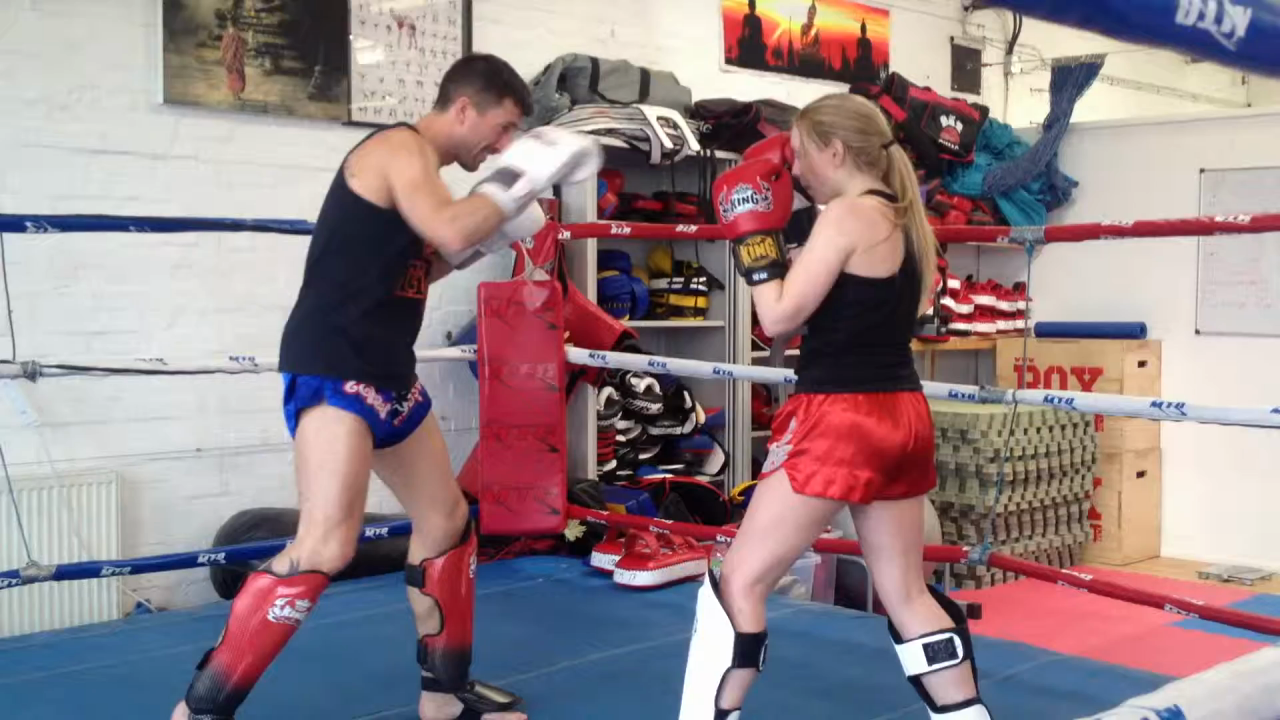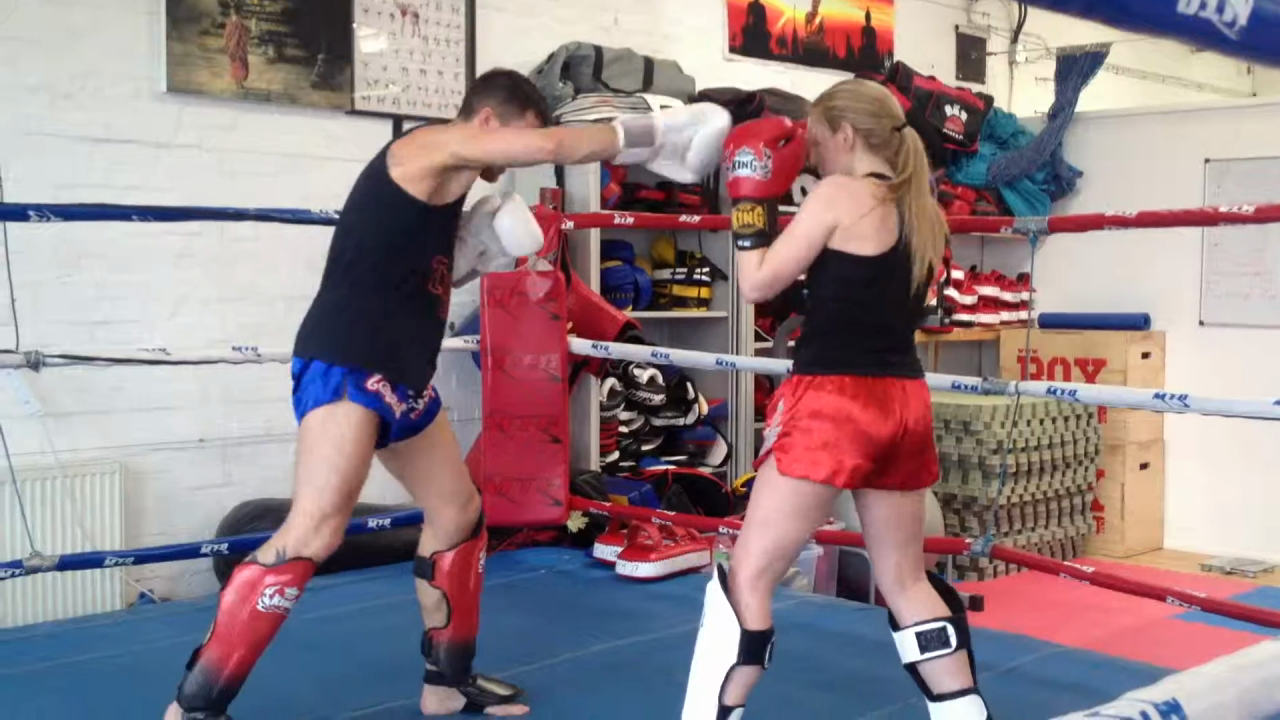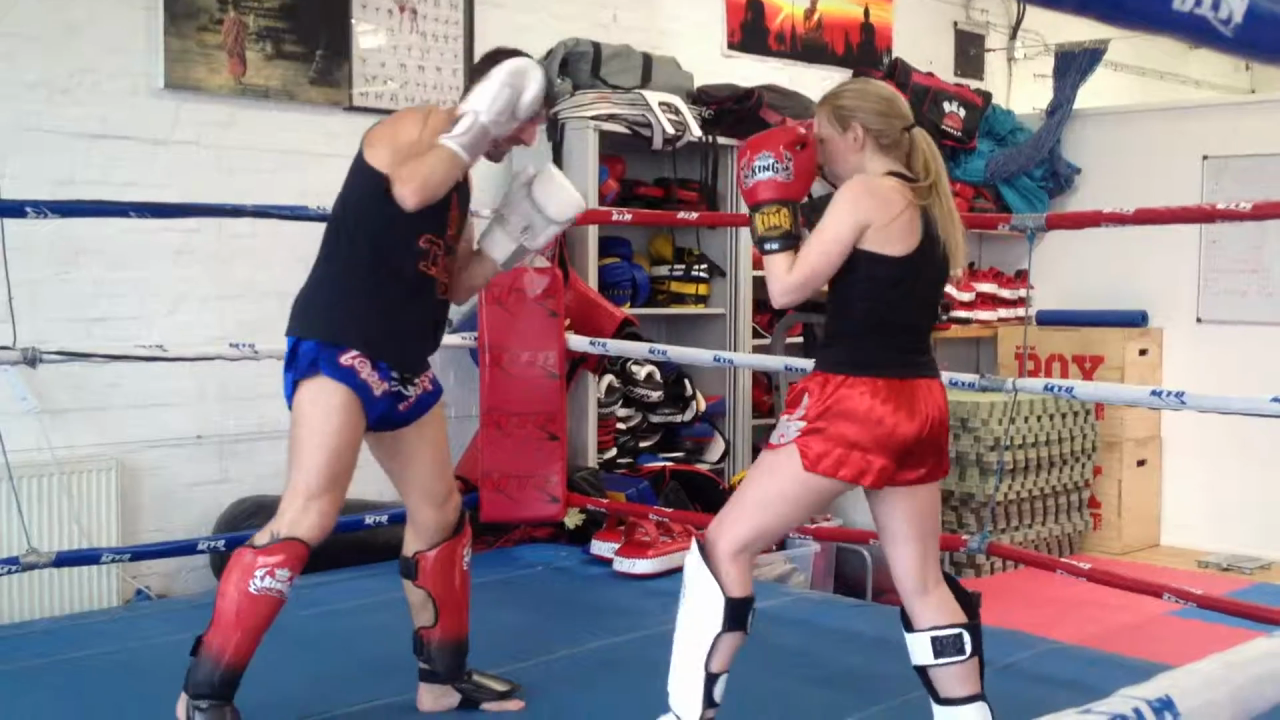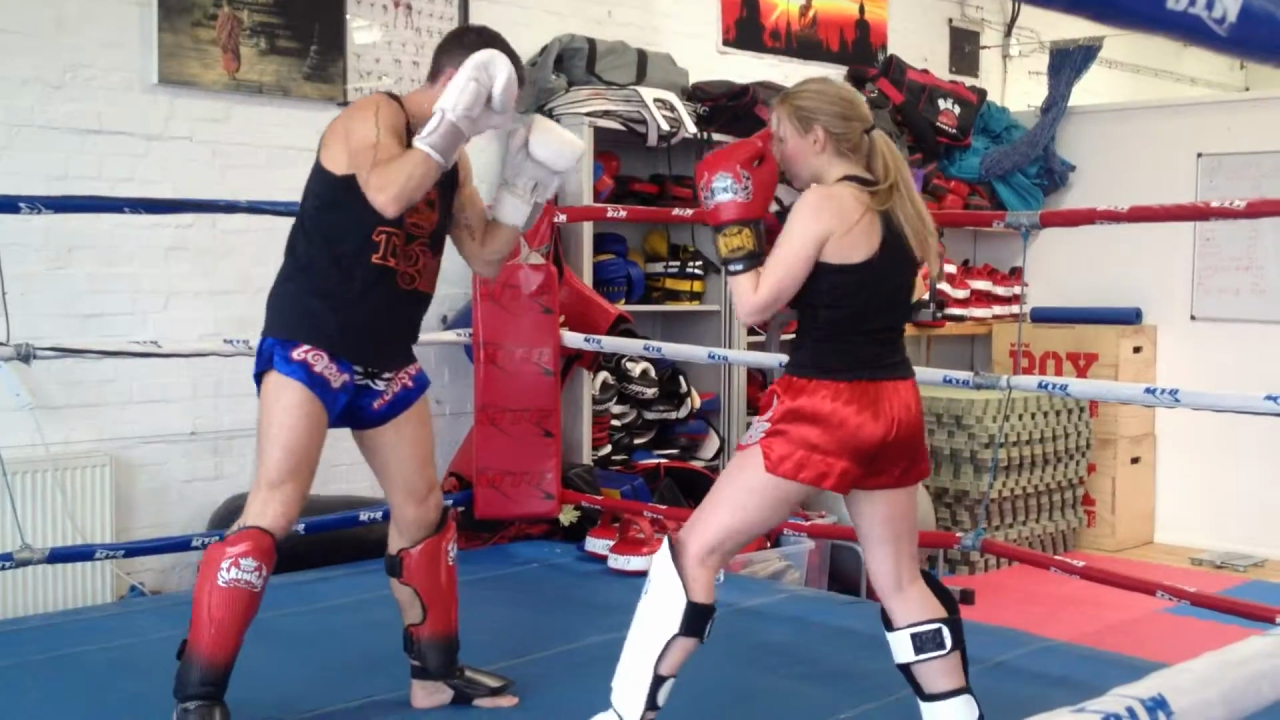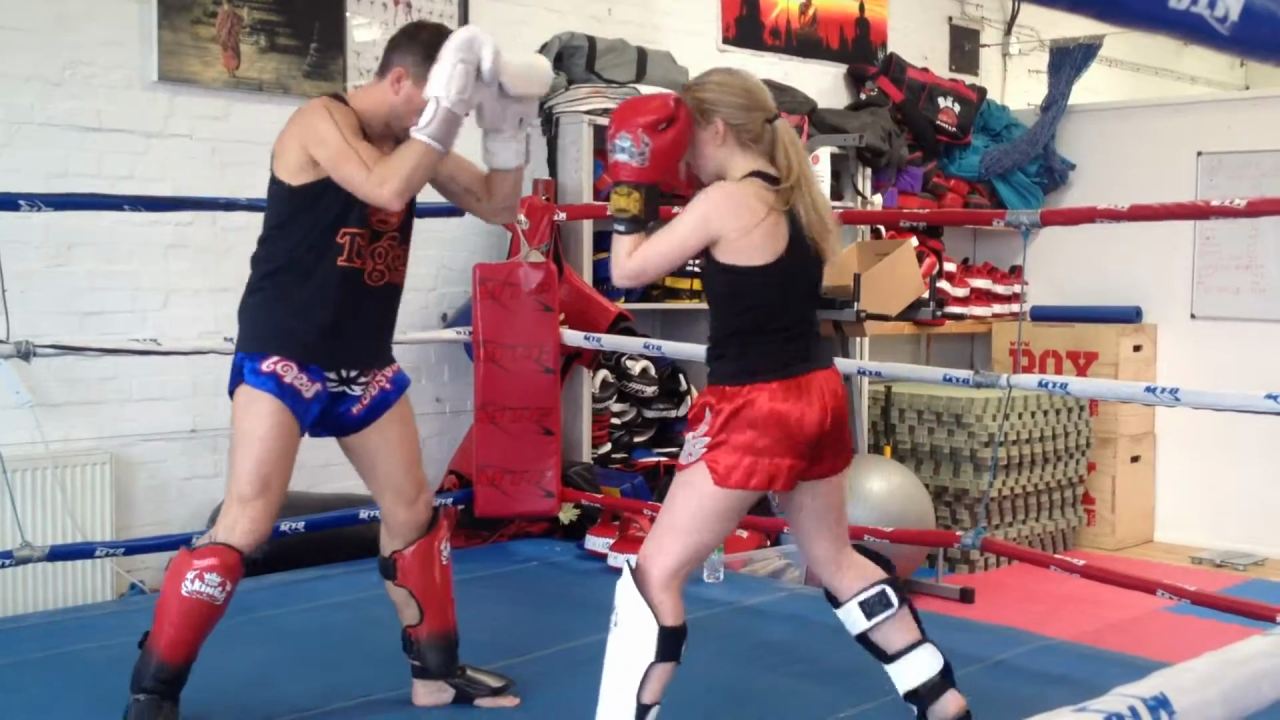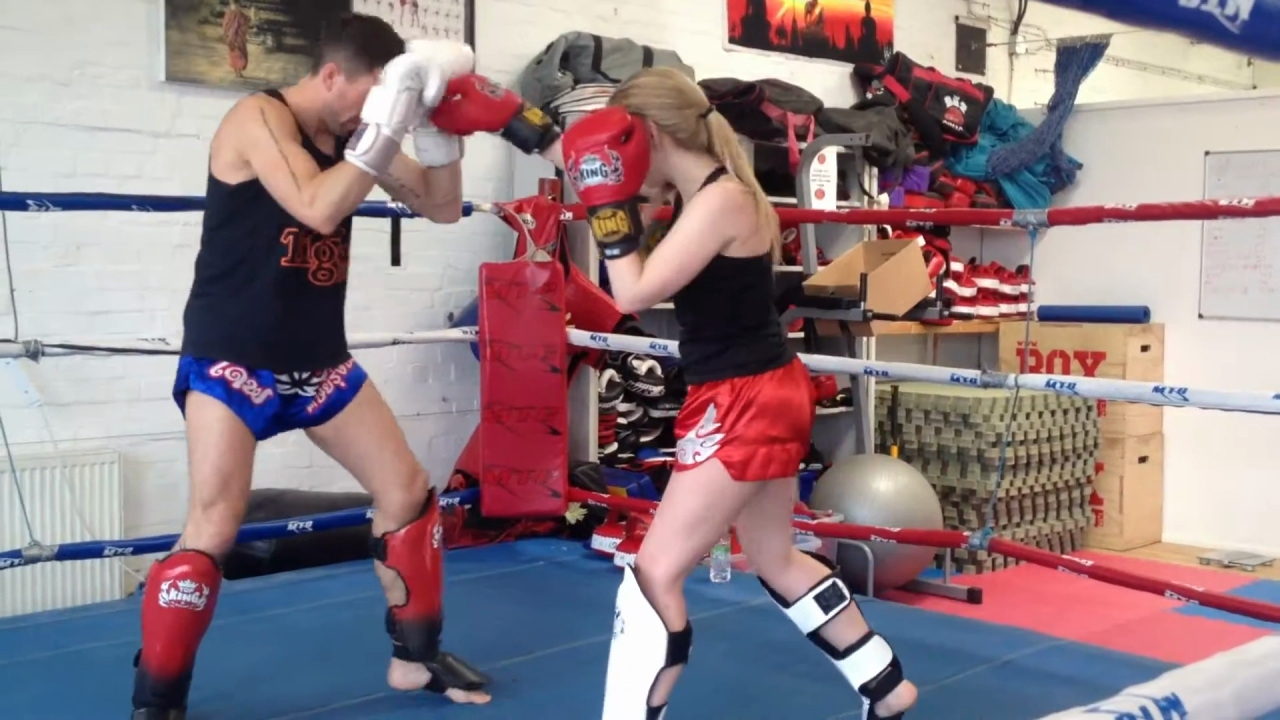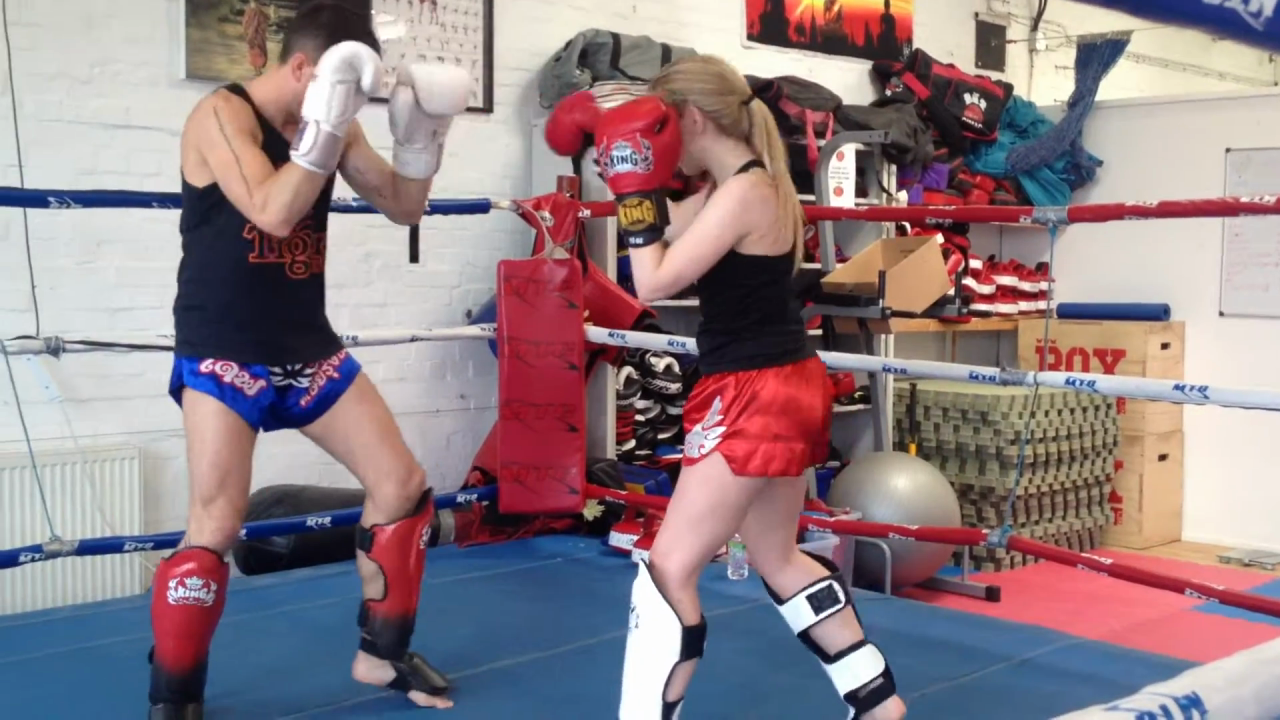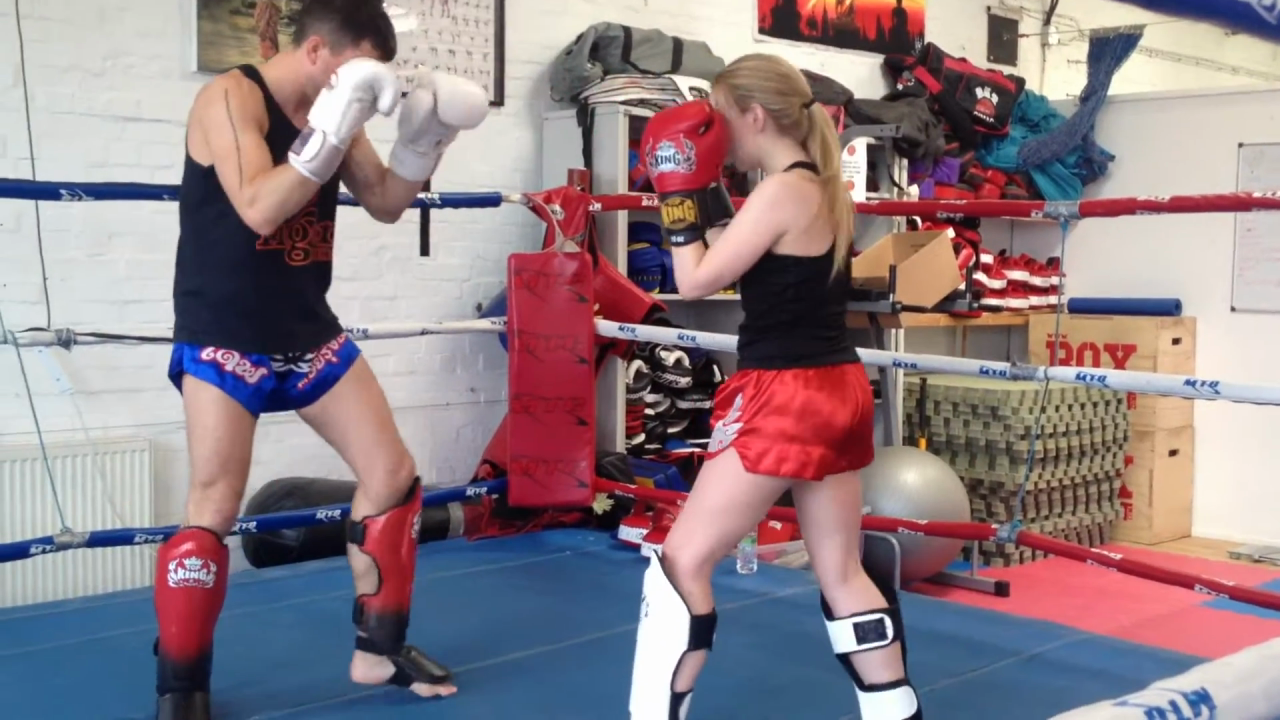
dt=0.2s
person 1, frame 1
left shoulder: (418, 178)
right shoulder: (403, 149)
right elbow: (454, 236)
left wrist: (495, 237)
right wrist: (526, 176)
left hip: (385, 378)
right hip: (332, 375)
left knee: (447, 520)
right knee: (327, 547)
person 1, frame 2
left shoulder: (441, 176)
right shoulder: (436, 146)
right elbow: (537, 145)
left wrist: (472, 254)
right wrist: (647, 136)
left hip: (398, 372)
right hip: (345, 365)
left knee: (458, 518)
right knee: (314, 533)
person 1, frame 3
left shoulder: (458, 178)
right shoulder: (415, 127)
left elbow: (460, 283)
right elbow: (410, 192)
left wrist: (520, 228)
right wrist: (476, 119)
left hip: (401, 363)
right hip: (335, 349)
left knee: (440, 514)
right knee: (308, 517)
person 1, frame 4
left shoulder: (448, 160)
right shoulder: (373, 115)
left elbow: (488, 256)
right elbow: (388, 196)
left wrist: (529, 184)
right wrist: (453, 123)
left hip: (387, 359)
right hip: (310, 345)
left knee: (422, 511)
right knee: (272, 513)
person 1, frame 5
left shoulder: (408, 135)
right shoulder: (324, 119)
left elbow: (496, 208)
right elbow: (386, 190)
left wrist: (508, 121)
right wrist: (447, 107)
left hip: (364, 362)
right hip: (282, 356)
left knee: (415, 513)
right knee: (244, 527)
person 1, frame 6
left shoulder: (352, 131)
right shoulder: (258, 117)
left elbow: (440, 206)
right elbow: (318, 210)
left wrist: (436, 122)
right wrist: (384, 123)
left hip: (317, 357)
right hip: (231, 357)
left knee: (409, 490)
right knee: (211, 531)
left ankle: (416, 654)
person 1, frame 7
left shoulder: (330, 123)
right shoulder: (221, 115)
left elbow: (402, 206)
right elbow: (272, 215)
left wrist: (420, 133)
right wrist: (324, 122)
left hip: (309, 347)
right hip: (222, 352)
left knee: (402, 487)
right knee: (214, 527)
left ankle: (383, 650)
person 1, frame 8
left shoulder: (333, 109)
right shoulder: (231, 98)
left elbow: (382, 204)
right elbow: (259, 210)
left wrist: (422, 138)
right wrist: (332, 128)
left hip: (310, 333)
right hip: (223, 337)
left knee: (391, 477)
right knee: (213, 510)
left ankle: (380, 647)
person 2, frame 1
left shoulder: (844, 217)
right shoulder: (909, 224)
left elbow: (780, 318)
left wrist: (754, 234)
right wrist: (791, 225)
left hip: (837, 418)
right hip: (902, 416)
left knee: (740, 582)
right knee: (904, 591)
person 2, frame 2
left shoulder: (841, 195)
right shoulder: (922, 211)
left elbow: (755, 285)
left wrist: (751, 198)
left hip: (830, 406)
right hip: (902, 403)
left knee: (749, 575)
right knee: (904, 579)
person 2, frame 3
left shoulder: (863, 195)
right shoulder: (932, 206)
left elbow: (785, 289)
left wrist: (771, 198)
left hip: (855, 403)
right hip: (920, 402)
left knee: (724, 545)
right knee: (921, 579)
person 2, frame 4
left shoulder: (819, 207)
right shoulder: (900, 206)
left elbow: (753, 305)
left wrist: (736, 217)
left hip: (820, 409)
right hip: (891, 405)
left knee: (694, 551)
right knee: (899, 578)
person 2, frame 5
left shoulder: (724, 203)
right shoulder: (800, 196)
left elbow: (628, 272)
left wrist: (633, 177)
left hip: (752, 411)
right hip: (811, 397)
left knee: (655, 571)
right knee: (832, 557)
person 2, frame 6
left shoulder: (721, 200)
right shoulder: (711, 185)
left elbow: (635, 295)
right elbow: (593, 165)
left wrist: (610, 202)
right wrist: (507, 116)
left hip: (747, 403)
right hip: (767, 395)
left knee: (655, 574)
right knee: (771, 559)
person 2, frame 7
left shoulder: (743, 194)
right shoulder: (760, 183)
left elbow: (653, 284)
right elbow: (682, 232)
left wrist: (633, 187)
right wrist: (634, 175)
left hip: (754, 396)
right hip: (791, 388)
left knee: (671, 569)
right knee: (777, 557)
person 2, frame 8
left shoulder: (781, 192)
right shoulder: (823, 186)
left elbow: (694, 283)
left wrist: (678, 189)
right wrist: (705, 189)
left hip: (783, 398)
right hip: (838, 390)
left knee: (684, 558)
right knee: (839, 569)
